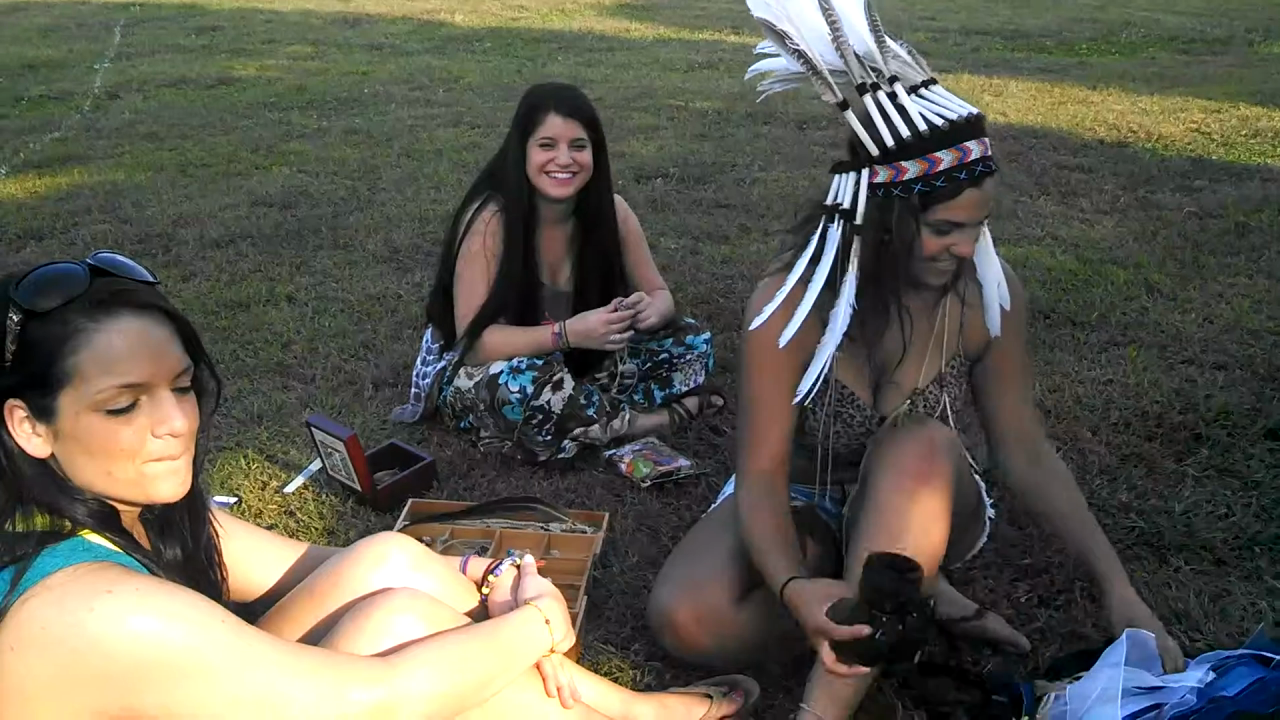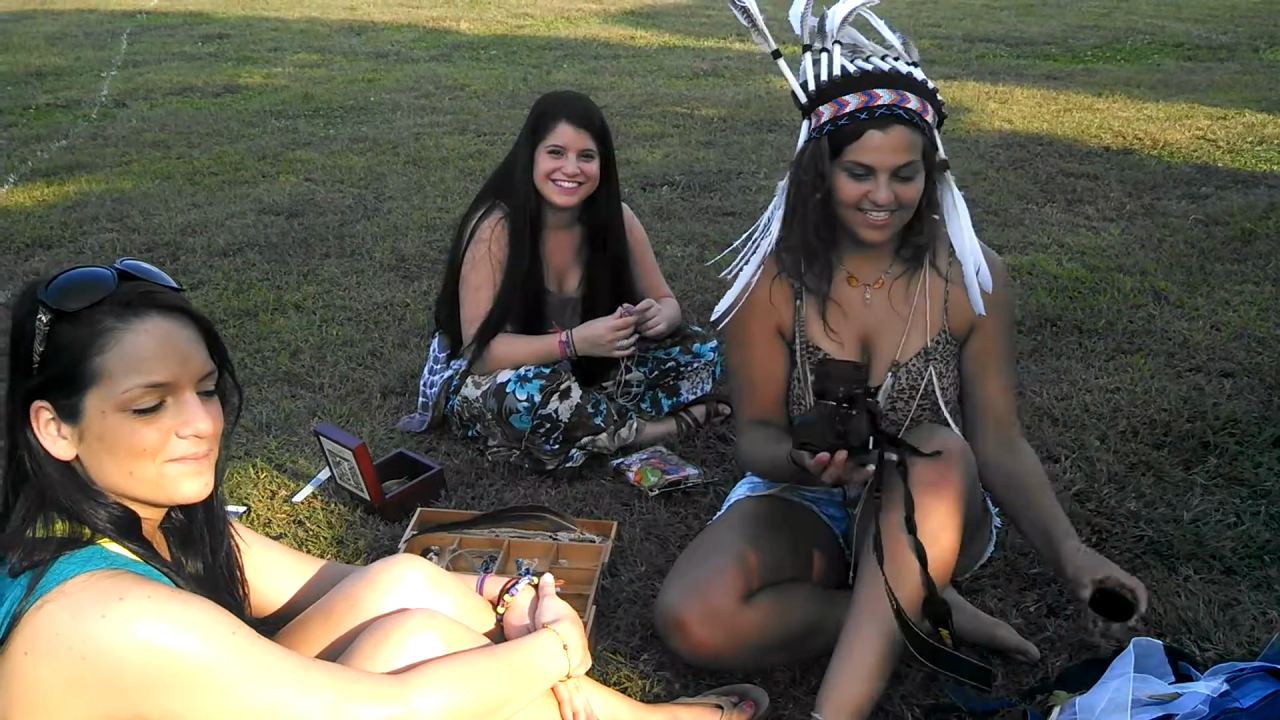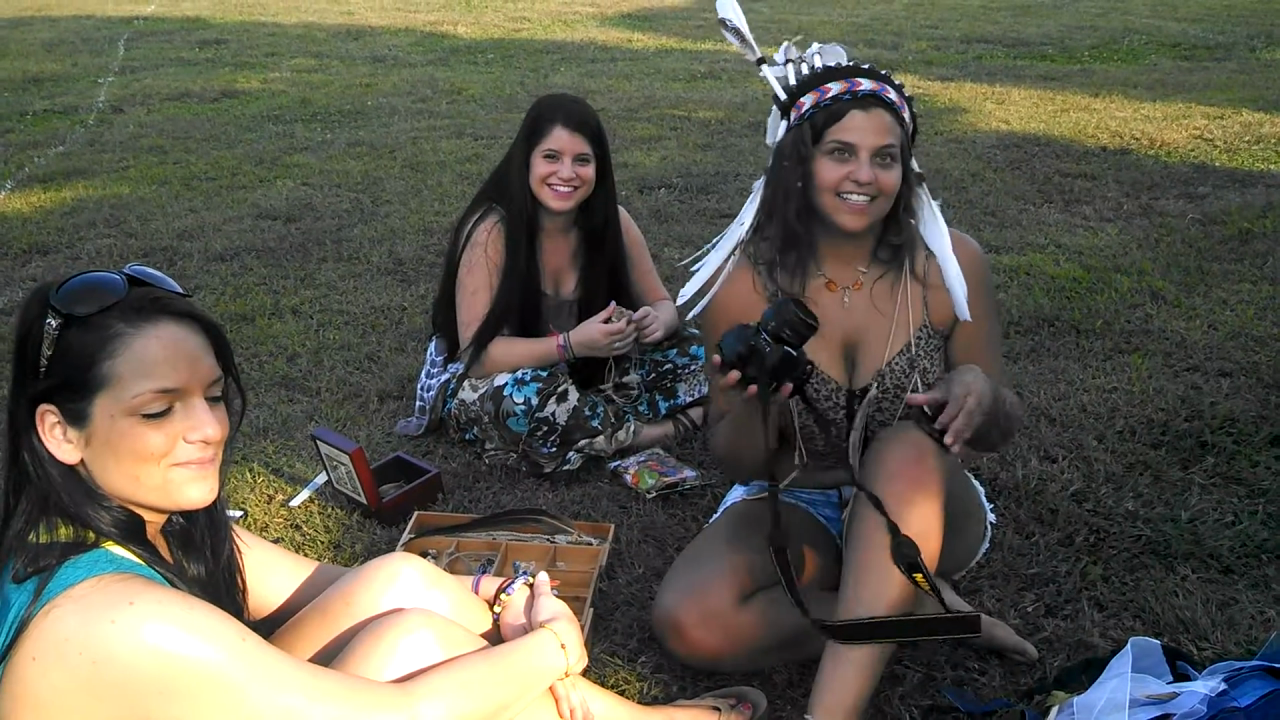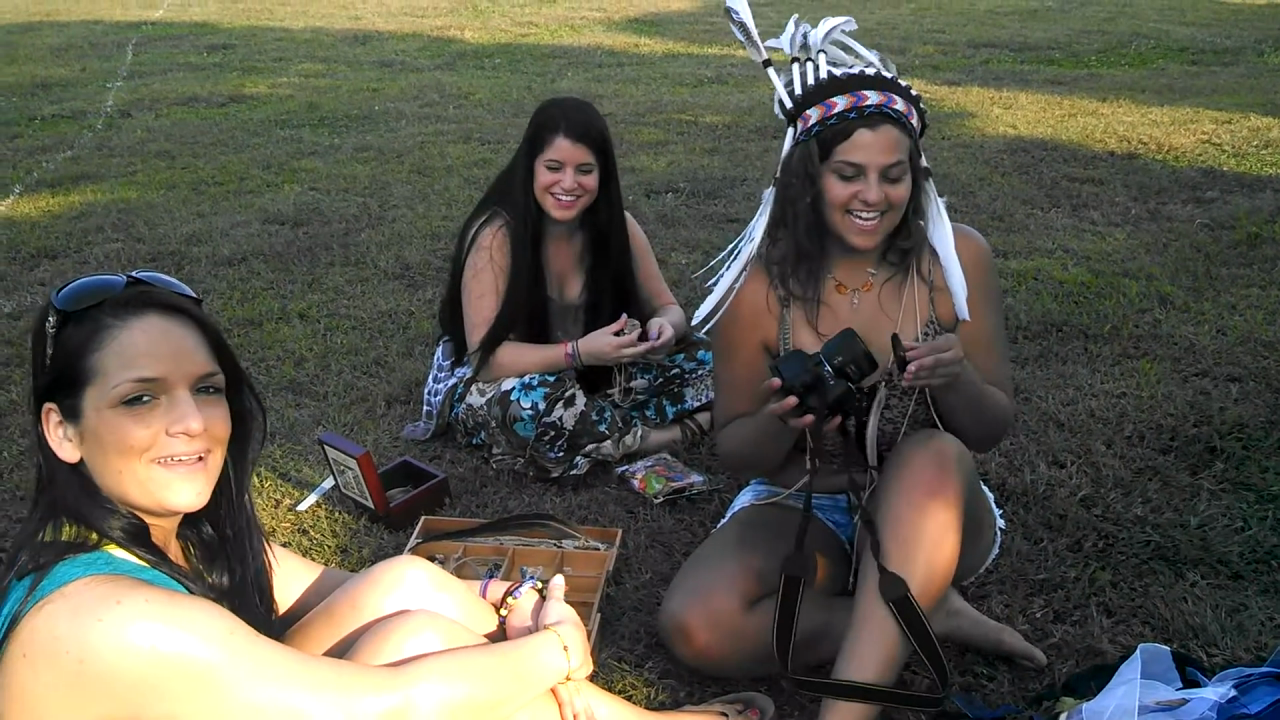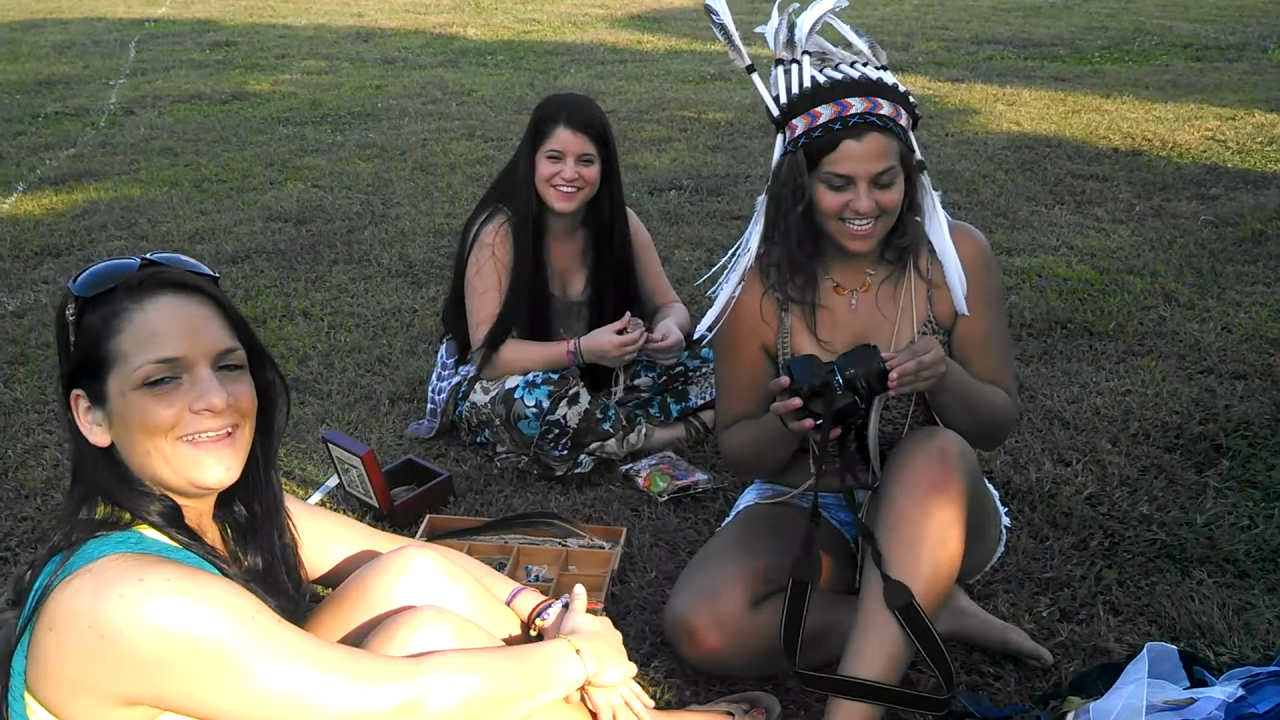
dt=0.7s
person 1, frame 1
left shoulder: (133, 510)
right shoulder: (89, 609)
left elbow: (334, 566)
left wrist: (490, 584)
right wrist: (539, 622)
left knee: (389, 562)
right knee: (399, 621)
person 1, frame 2
left shoulder: (156, 519)
right shoulder: (103, 618)
left elbow: (341, 585)
left wrist: (511, 601)
right wrist: (556, 645)
left knee: (406, 583)
right knee: (417, 640)
person 1, frame 3
left shoulder: (150, 525)
right shoulder: (106, 620)
left elbow: (345, 588)
left wrist: (500, 606)
right wrist: (550, 646)
left knee: (401, 584)
right knee: (411, 639)
person 1, frame 4
left shoulder: (184, 527)
right shoulder: (100, 623)
left elbow: (344, 594)
left wrist: (505, 615)
right wrist: (556, 648)
left knee: (408, 584)
right knee: (417, 638)
person 1, frame 5
left shoulder: (234, 507)
right shoulder: (127, 599)
left elbow: (422, 563)
left wrist: (551, 618)
right wrist: (577, 655)
left knee: (413, 580)
right knee: (419, 632)
person 2, frame 1
left shoulder: (989, 292)
right shoulder: (793, 302)
left elbow: (1026, 454)
right elbow: (761, 477)
left wrist: (1117, 590)
right wrist: (797, 593)
left hip: (919, 510)
right hip: (804, 505)
left knee: (924, 447)
right knee: (685, 619)
right ankle: (917, 605)
person 2, frame 2
left shoulder: (970, 274)
right shoulder: (771, 278)
left elbow: (998, 441)
right elbow: (756, 435)
left wrist: (1069, 551)
right wrist: (799, 459)
left hip: (926, 517)
right hip: (803, 504)
left knee: (937, 451)
right knee: (693, 620)
right ankle: (916, 609)
person 2, frame 3
left shoulder: (951, 262)
right shoulder: (746, 284)
left elbow: (999, 429)
right elbow: (740, 465)
left wrist: (977, 391)
right wrist: (750, 411)
left hip: (920, 513)
right hip: (793, 508)
left knee: (906, 447)
right knee: (687, 622)
right ankle: (918, 608)
person 2, frame 4
left shoulder: (958, 258)
right shoulder: (760, 285)
left elbow: (990, 431)
right elbow: (735, 451)
left wrist: (959, 379)
right wrist: (781, 425)
left hip: (929, 515)
right hip: (800, 514)
left knee: (933, 455)
right knee: (694, 626)
right ankle: (928, 615)
person 2, frame 5
left shoulder: (957, 256)
right shoulder: (761, 284)
left elbow: (997, 424)
right elbow: (736, 449)
left wrist: (943, 379)
right wrist: (785, 427)
left hip: (933, 515)
right hip: (804, 512)
left knee: (936, 451)
right knee: (700, 627)
right ankle: (934, 614)
person 3, frame 1
left shoulder: (610, 210)
right shoulder: (491, 218)
left elbow: (660, 295)
right elbow: (473, 341)
left wrist: (648, 310)
right wrist: (567, 334)
left hip: (577, 362)
right hip: (484, 373)
left knee: (693, 342)
right knee: (518, 388)
right ankle: (652, 417)
person 3, frame 2
left shoulder: (615, 217)
right shoulder: (496, 225)
left elbow: (667, 303)
right elbow: (479, 350)
left wrist: (656, 318)
right wrist: (573, 342)
left hip: (583, 370)
right hip: (491, 381)
left knee: (700, 350)
right knee: (528, 396)
right ankle: (650, 427)
person 3, frame 3
left shoulder: (611, 220)
right shoulder: (492, 230)
left elbow: (662, 305)
right elbow: (477, 353)
left wrist: (654, 323)
right wrist: (570, 344)
left hip: (584, 372)
right hip: (489, 384)
left knee: (691, 351)
right knee: (524, 400)
right ankle: (661, 428)
person 3, frame 4
left shoulder: (615, 224)
right shoulder: (497, 234)
left elbow: (667, 308)
right elbow: (486, 356)
left wrist: (663, 329)
right wrist: (578, 353)
left hip: (588, 379)
right hip: (496, 386)
left knee: (699, 355)
right knee: (532, 406)
right ankle: (662, 434)
person 3, frame 5
left shoulder: (618, 221)
right shoulder: (499, 230)
left elbow: (669, 306)
right elbow: (488, 354)
left wrist: (668, 329)
right wrist: (580, 350)
left hip: (591, 377)
right hip: (498, 386)
left knee: (702, 356)
right knee: (536, 404)
right ankle: (674, 431)
